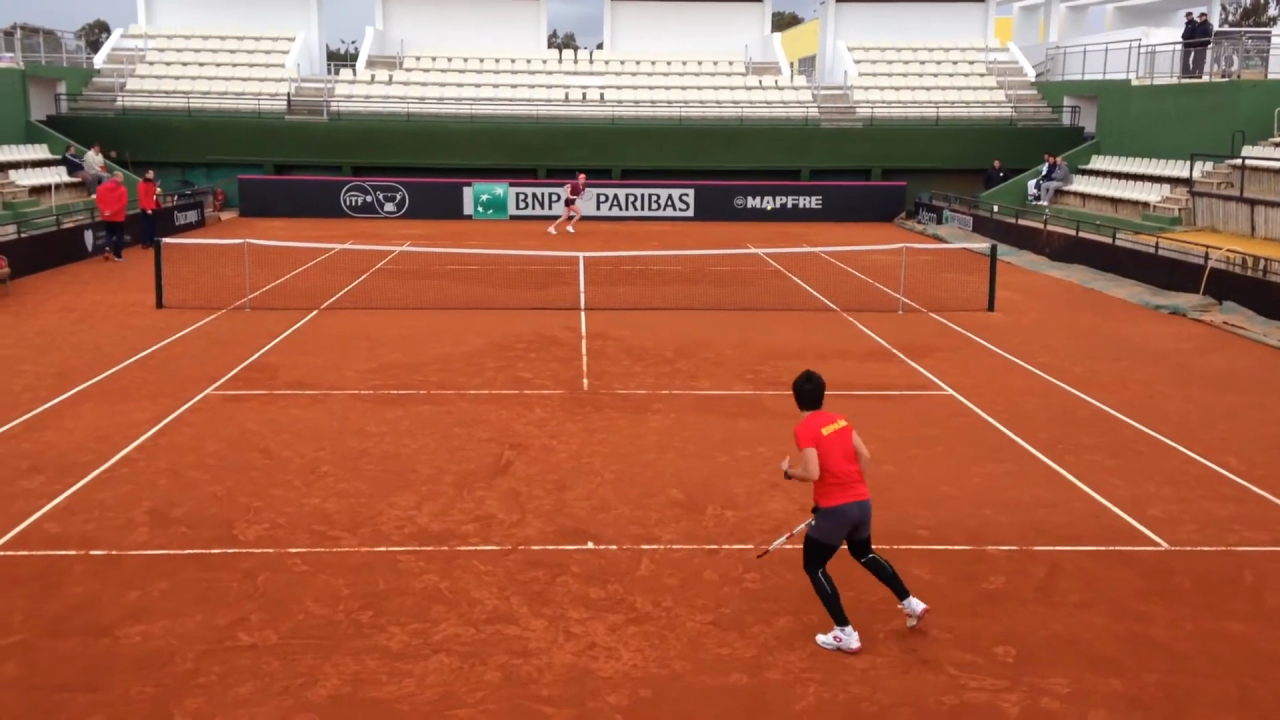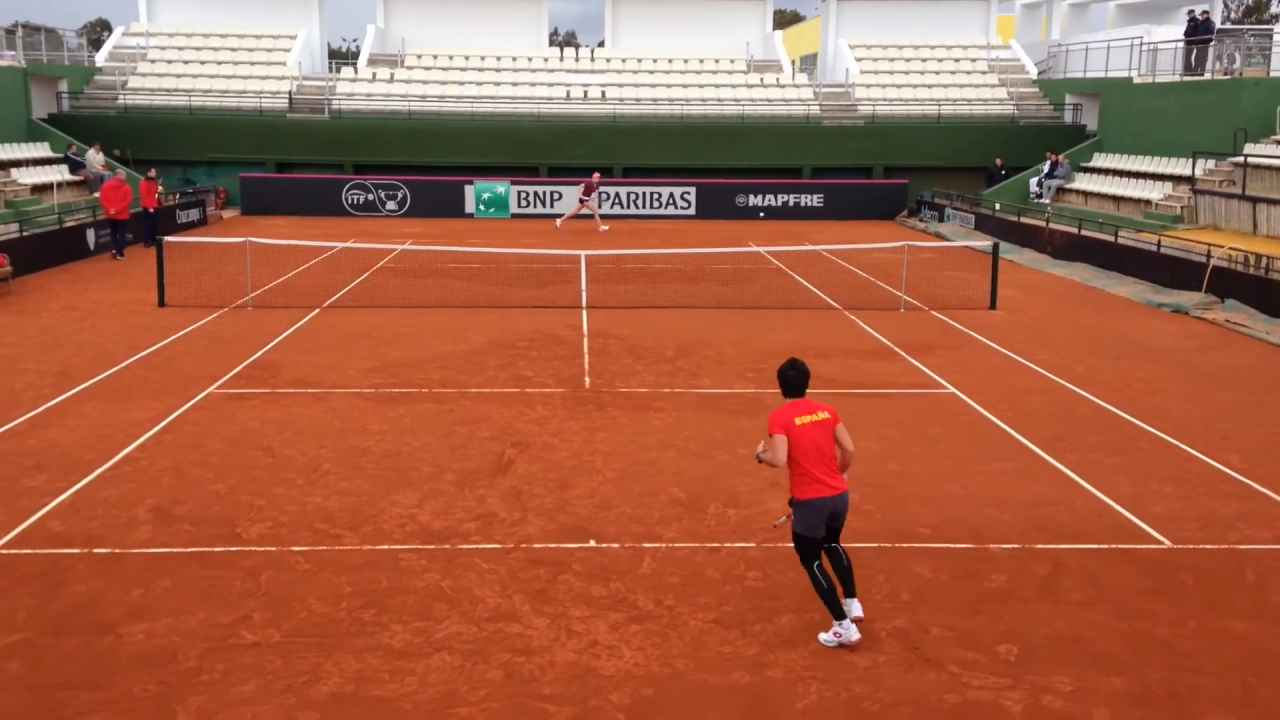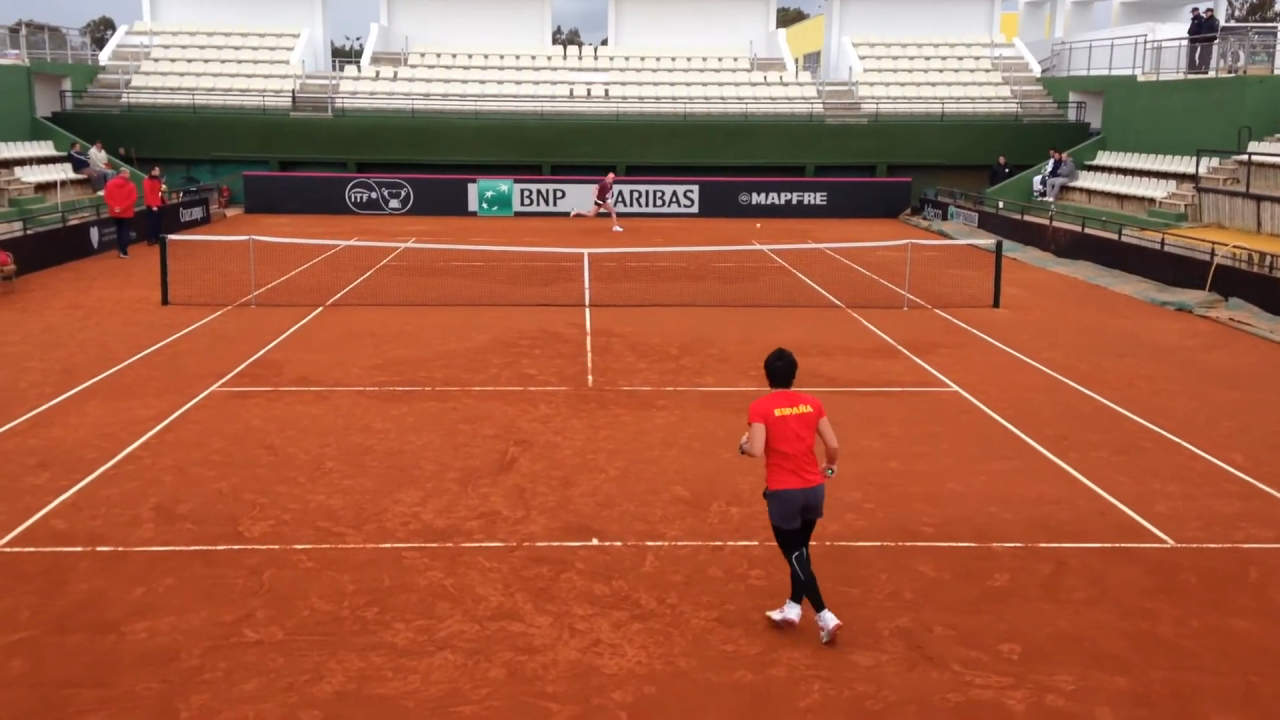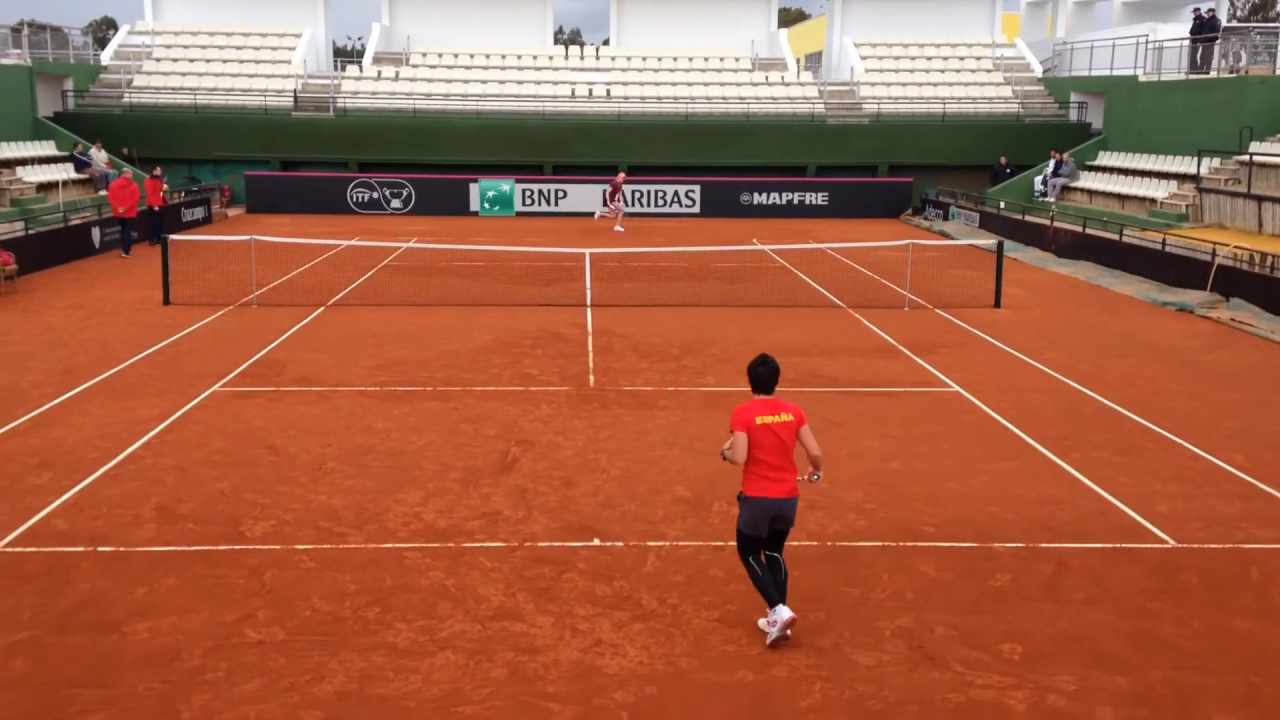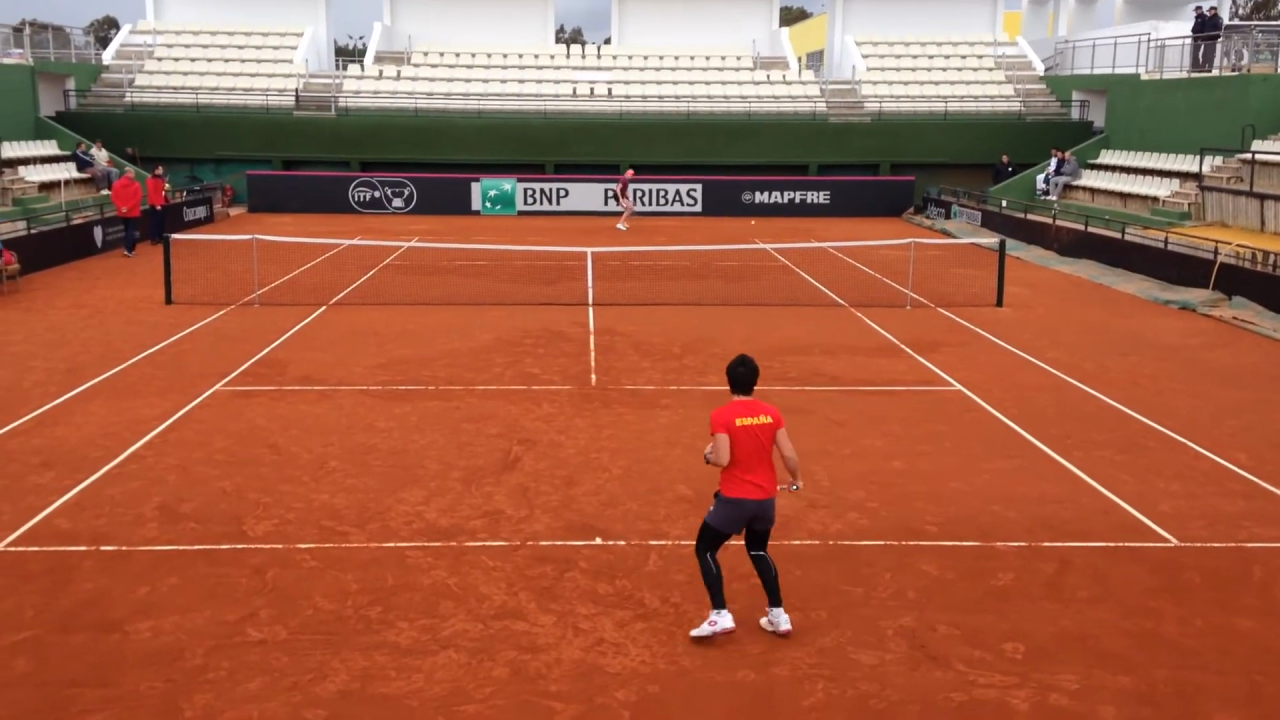
dt=0.1s
person 1, frame 1
left shoulder: (804, 429)
right shoulder: (839, 420)
left elbow: (813, 474)
right elbow: (865, 456)
left wrist: (788, 471)
left hip: (834, 509)
right hip: (862, 502)
left knee: (814, 567)
right knee: (865, 555)
left ankle: (845, 634)
right ankle: (911, 603)
person 1, frame 2
left shoulder: (780, 417)
right shoulder: (827, 411)
left elbow: (780, 461)
right elbow: (849, 450)
left wrist: (760, 455)
left hip: (809, 500)
right hip: (838, 495)
left knee: (812, 562)
right knee: (832, 545)
left ankle: (844, 628)
right ankle: (852, 604)
person 1, frame 3
left shoulder: (760, 407)
right shoulder: (812, 404)
left elbow: (757, 450)
right elbow: (833, 445)
left wrist: (743, 445)
right wrist: (830, 465)
left hip: (783, 492)
right hip: (814, 488)
left knee: (793, 553)
right knee: (800, 546)
left ankle: (825, 616)
right ankle: (793, 608)
person 1, frame 4
left shoulder: (742, 414)
right shoulder: (794, 411)
left elbow: (740, 458)
right elbow: (815, 452)
left wrist: (726, 453)
right wrist: (816, 471)
left hip: (756, 498)
right hip: (788, 497)
left knee: (749, 557)
right knee: (773, 552)
left ankle: (779, 610)
right ankle: (778, 618)
person 1, frame 5
left shoulder: (722, 416)
right shoulder: (772, 413)
left elbow: (723, 460)
right elbow: (789, 456)
left wrist: (707, 455)
right wrist: (796, 479)
left hip: (734, 499)
right hip: (766, 499)
left knee: (704, 550)
right knee: (758, 552)
left ankle: (720, 615)
right ankle: (778, 616)
